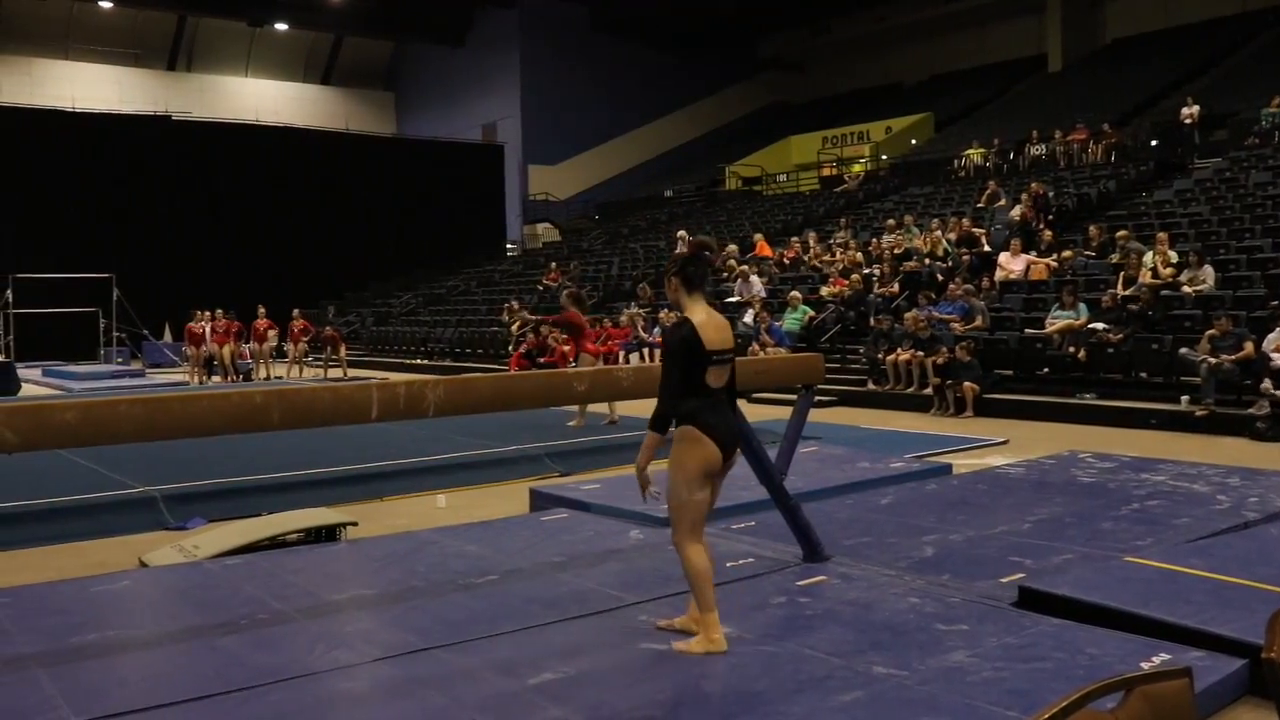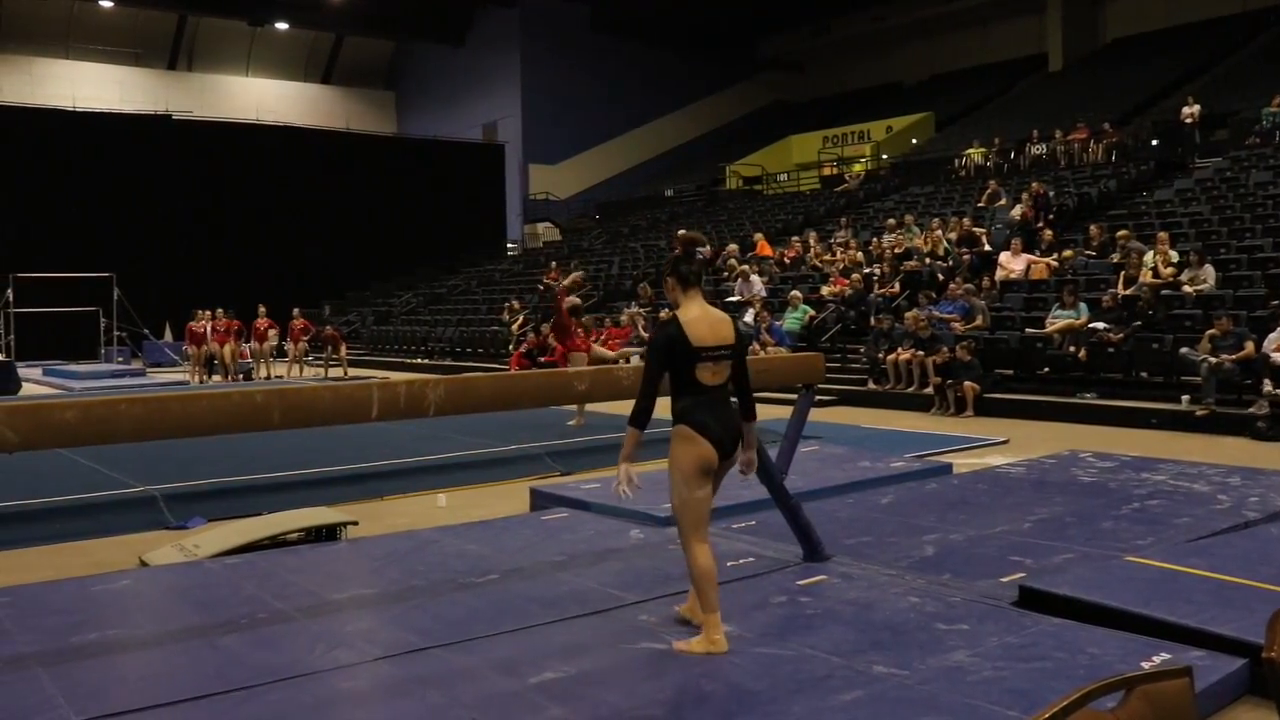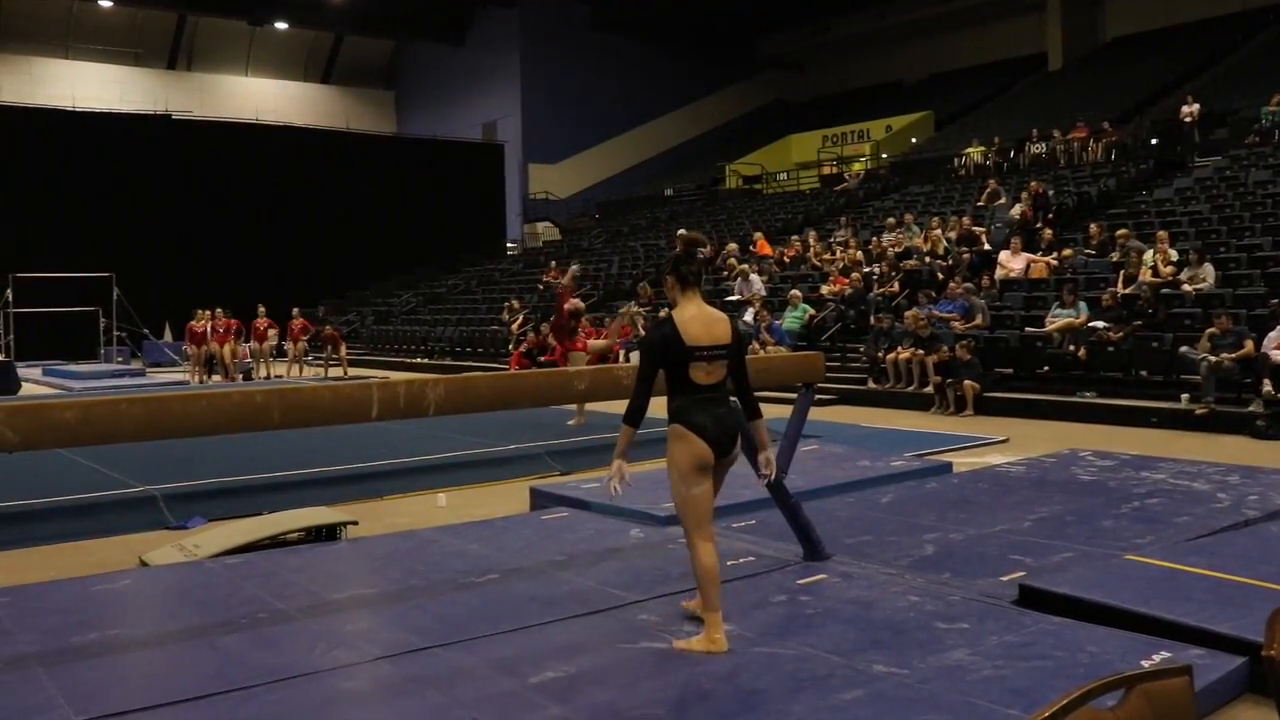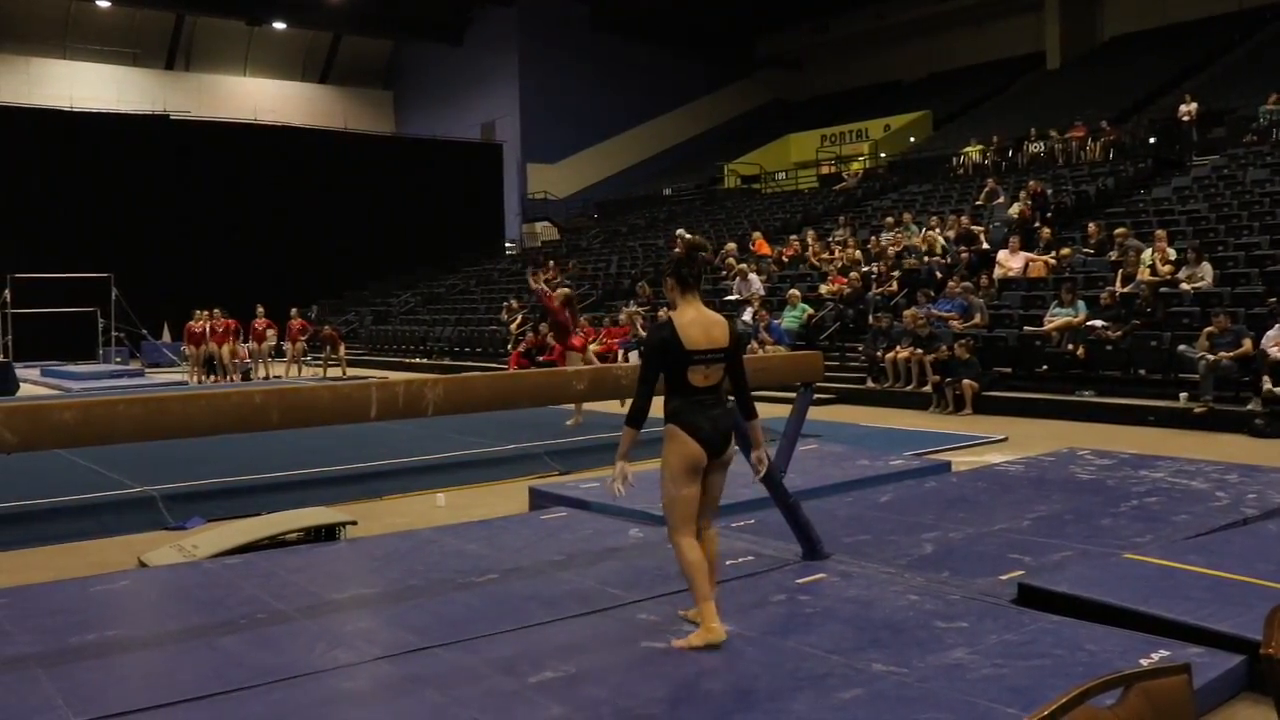
dt=0.2s
person 1, frame 1
left shoulder: (679, 332)
right shoulder: (722, 324)
left elbow: (668, 403)
left wrist: (642, 462)
left hip: (698, 438)
right hip: (726, 433)
left knee: (686, 538)
right knee: (694, 531)
left ankle: (712, 632)
right ankle: (697, 615)
person 1, frame 2
left shoulder: (669, 330)
right shoulder: (729, 324)
left elbow: (646, 398)
right elbow: (744, 391)
left wrist: (625, 460)
right wrist: (750, 446)
left hip: (693, 435)
right hip: (729, 431)
left knee: (694, 536)
right knee: (693, 524)
left ankle: (713, 634)
right ankle: (698, 605)
person 1, frame 3
left shoulder: (664, 330)
right shoulder: (728, 324)
left elbow: (641, 397)
right elbow: (745, 390)
left wrist: (619, 456)
right wrist: (764, 446)
left hip: (690, 433)
right hip: (727, 429)
left knee: (699, 535)
right knee: (700, 522)
left ankle: (714, 634)
right ankle: (705, 602)
person 1, frame 4
left shoulder: (663, 332)
right shoulder: (726, 327)
left elbow: (643, 399)
right elbow: (742, 390)
left wrist: (621, 457)
right wrist: (758, 444)
left hip: (685, 434)
right hip: (721, 431)
left knee: (682, 533)
right knee: (704, 525)
left ankle: (710, 624)
right ankle: (705, 608)
